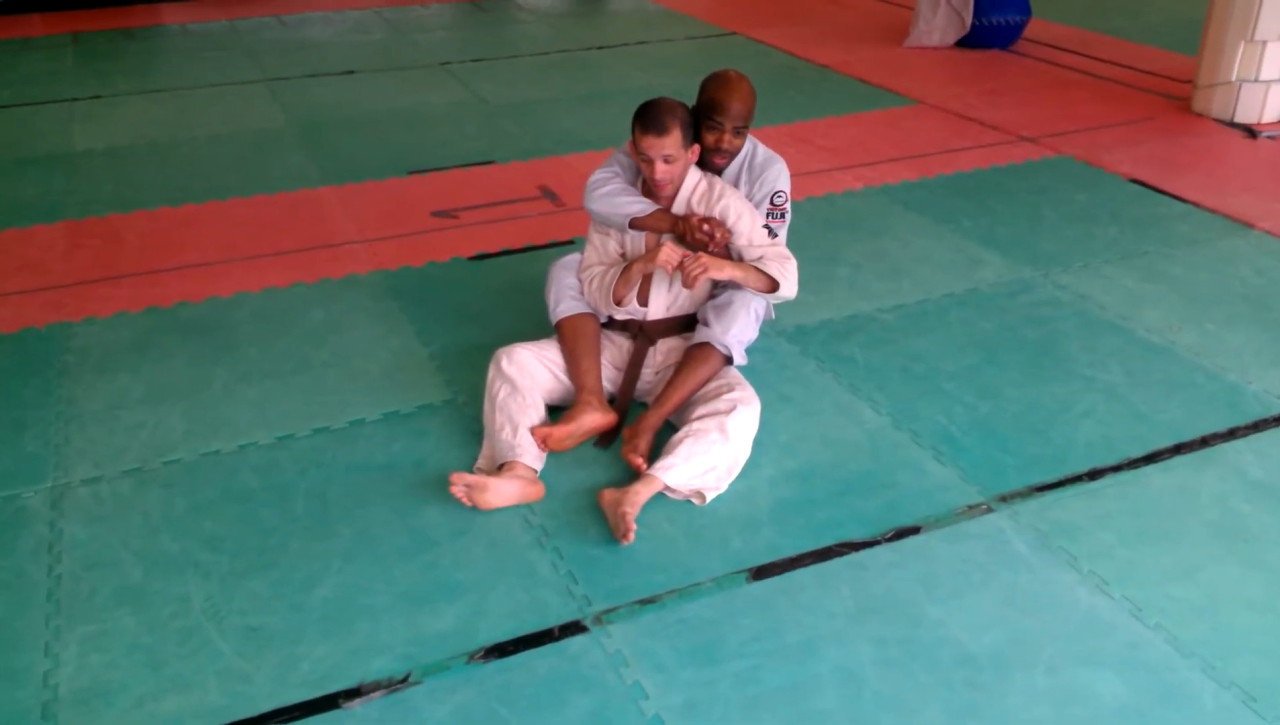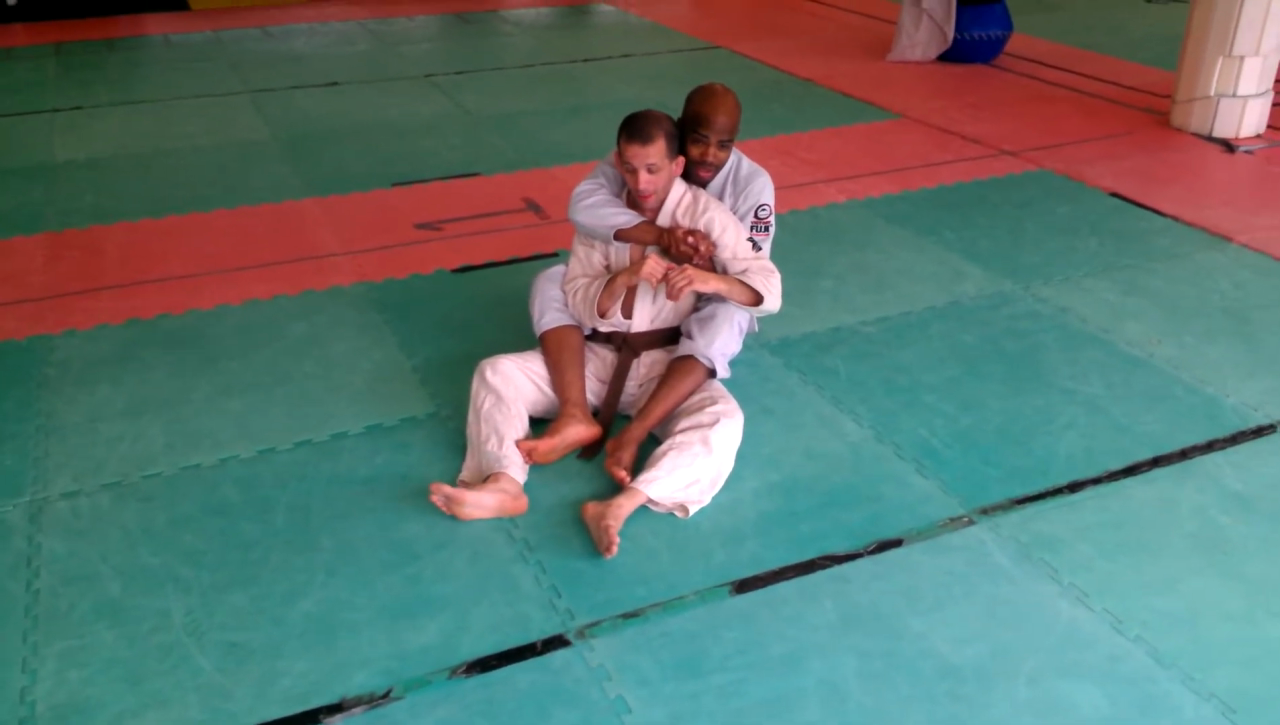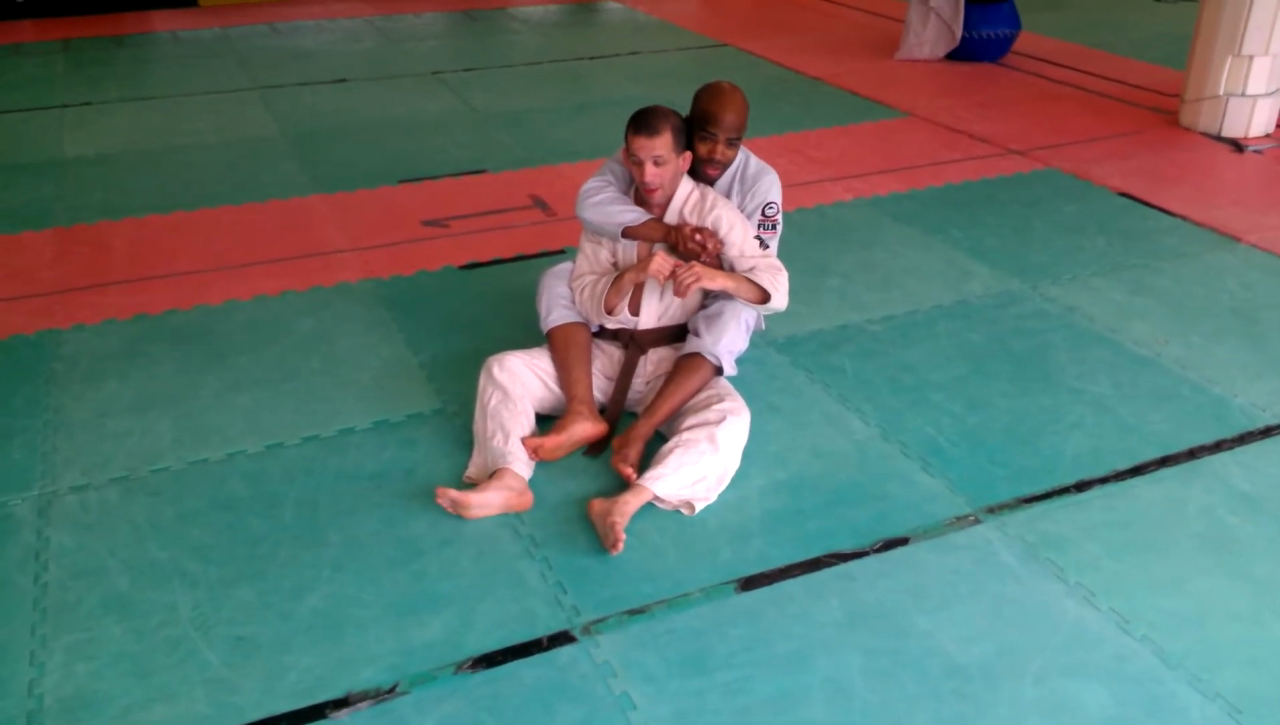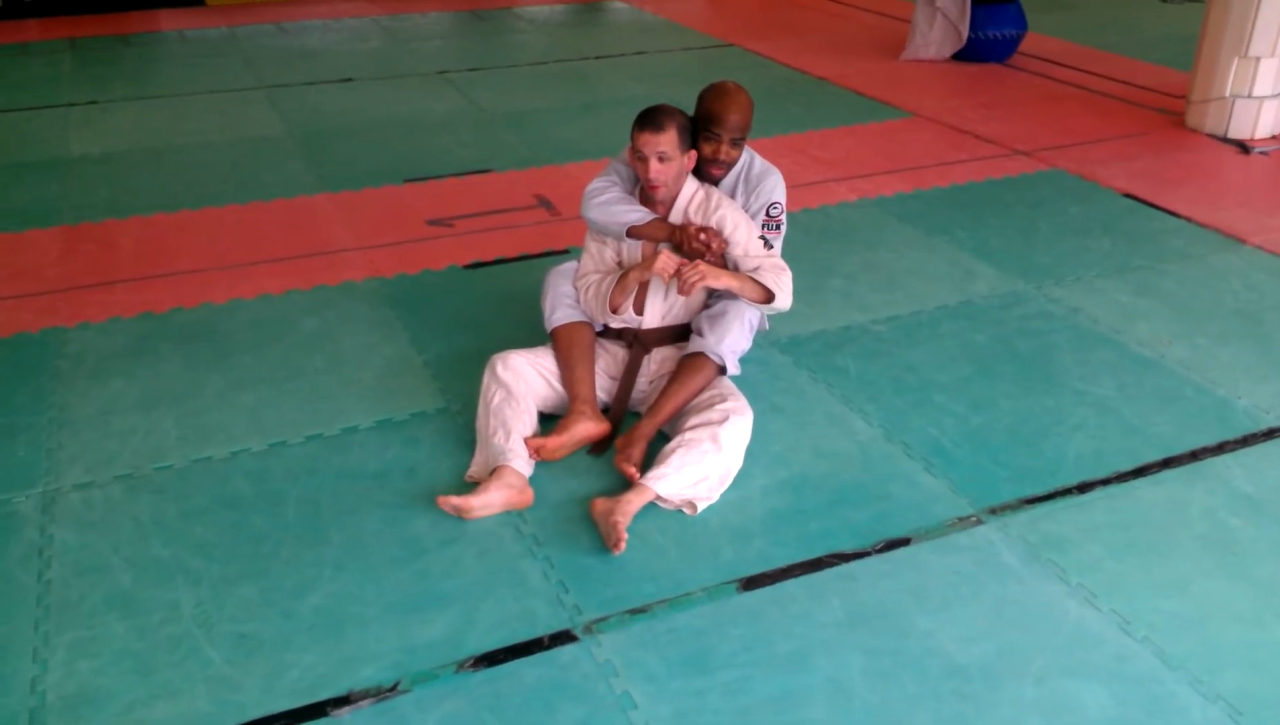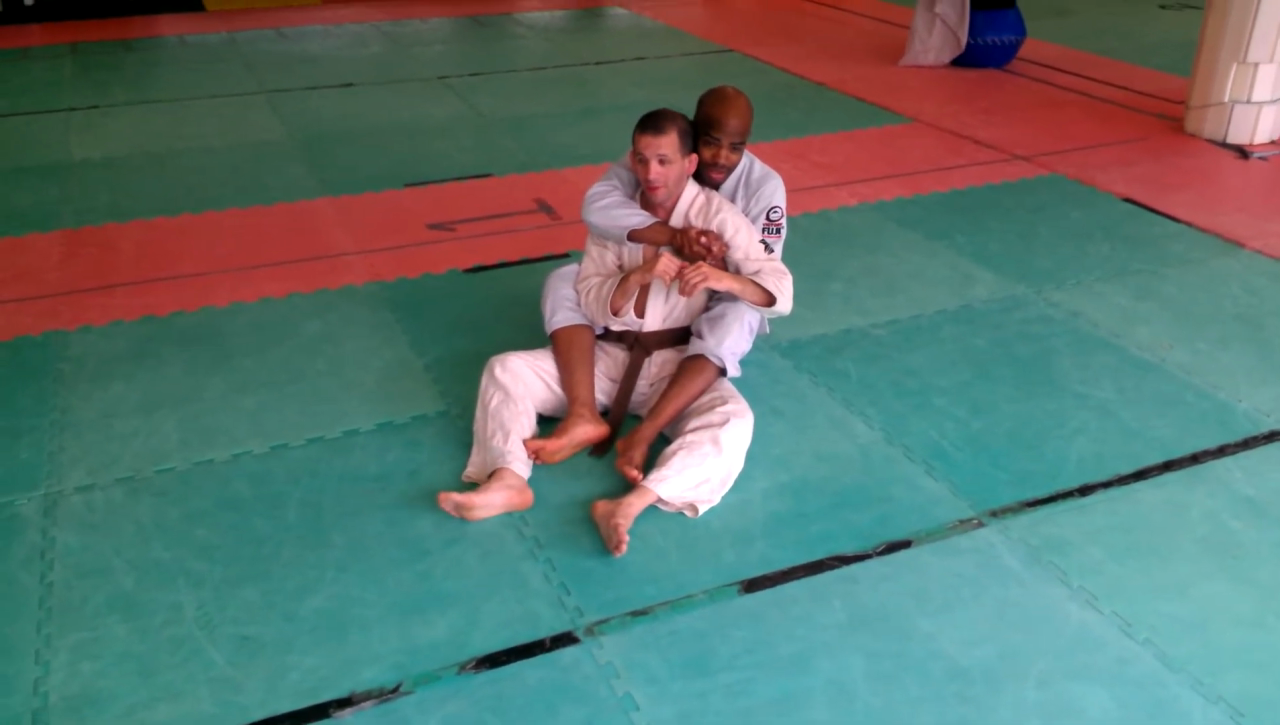
dt=0.2s
person 1, frame 1
left shoulder: (719, 201)
left elbow: (785, 276)
right elbow: (594, 293)
left wrist: (724, 267)
right wrist: (640, 264)
left hip: (684, 350)
right hip: (614, 344)
left knee: (739, 407)
right knee: (512, 362)
left ankle: (634, 494)
right ankle: (520, 472)
person 1, frame 2
left shoulder: (704, 214)
left elbow: (769, 290)
right elbow: (579, 304)
left wrist: (710, 280)
right wrist: (625, 277)
left hip: (668, 364)
right hip: (598, 356)
left knee: (723, 421)
right knee: (496, 373)
left ankle: (618, 507)
right ankle: (504, 485)
person 1, frame 3
left shoulder: (711, 211)
left elbow: (776, 288)
right elbow: (586, 302)
left wrist: (717, 277)
right wrist: (632, 275)
left hip: (675, 361)
right hip: (606, 353)
left knee: (729, 418)
right knee: (503, 370)
left ankle: (624, 505)
right ankle: (508, 482)
person 1, frame 4
left shoulder: (716, 212)
left elbow: (780, 289)
right elbow: (591, 302)
left wrist: (722, 276)
right wrist: (637, 273)
left hip: (679, 361)
right hip: (610, 353)
left knee: (732, 419)
right knee: (507, 368)
left ankle: (626, 504)
right ankle: (508, 480)
person 1, frame 5
left shoulder: (717, 216)
left elbow: (780, 292)
right elbow: (591, 305)
left wrist: (724, 278)
right wrist: (637, 275)
left hip: (679, 364)
right hip: (610, 355)
left knee: (732, 421)
right knee: (506, 370)
left ankle: (627, 506)
right ankle: (507, 481)
person 2, frame 1
left shoulder: (767, 170)
right elbow: (599, 192)
left wrist: (718, 252)
right wrist: (676, 223)
left hip: (711, 294)
left knee: (744, 307)
right knee: (567, 272)
left ankle: (648, 423)
right ankle: (591, 404)
person 2, frame 2
left shoulder: (752, 184)
right elbow: (585, 204)
left wrist: (704, 264)
right wrist: (661, 235)
left hip: (694, 309)
left knee: (728, 320)
right knee: (551, 284)
left ankle: (631, 436)
right ankle: (575, 416)
person 2, frame 3
left shoulder: (759, 182)
right elbow: (592, 201)
left wrist: (710, 262)
right wrist: (669, 232)
left hip: (701, 308)
left knee: (735, 318)
right knee: (559, 281)
left ankle: (638, 433)
right ankle: (582, 413)
person 2, frame 4
left shoulder: (764, 181)
right elbow: (597, 200)
left wrist: (714, 261)
right wrist: (673, 232)
left hip: (706, 305)
left knee: (738, 318)
right knee: (563, 279)
left ankle: (641, 432)
right ankle: (584, 412)
person 2, frame 5
left shoulder: (764, 185)
right elbow: (598, 204)
left wrist: (715, 265)
right wrist: (674, 236)
left hip: (706, 307)
left knee: (738, 319)
right knee: (563, 283)
left ankle: (642, 435)
right ankle: (583, 415)
